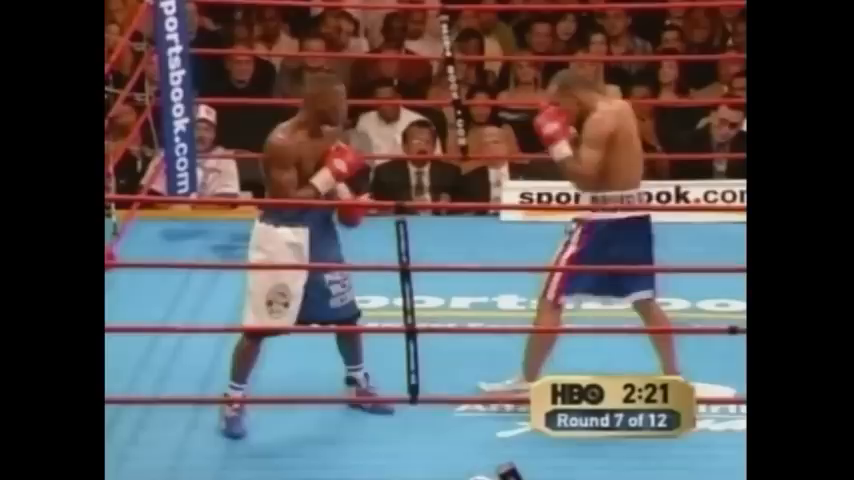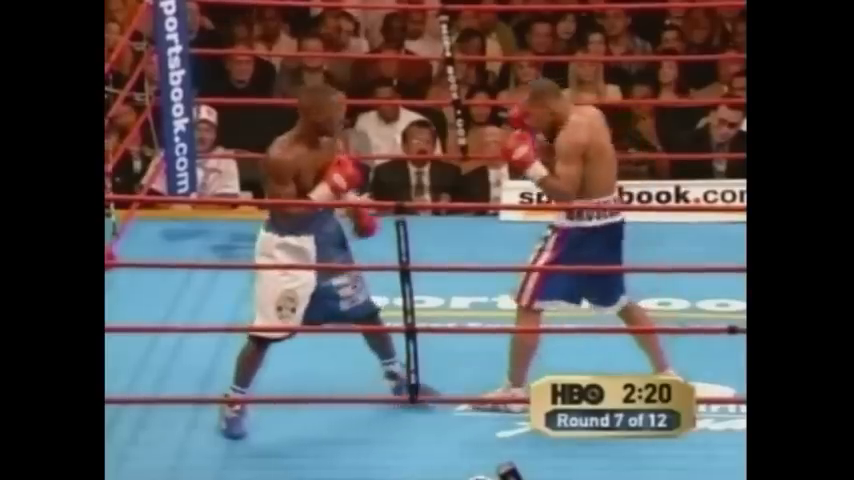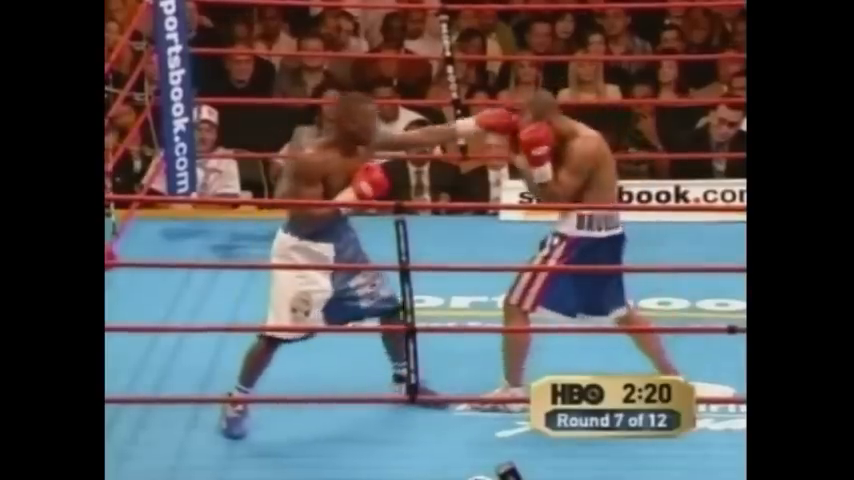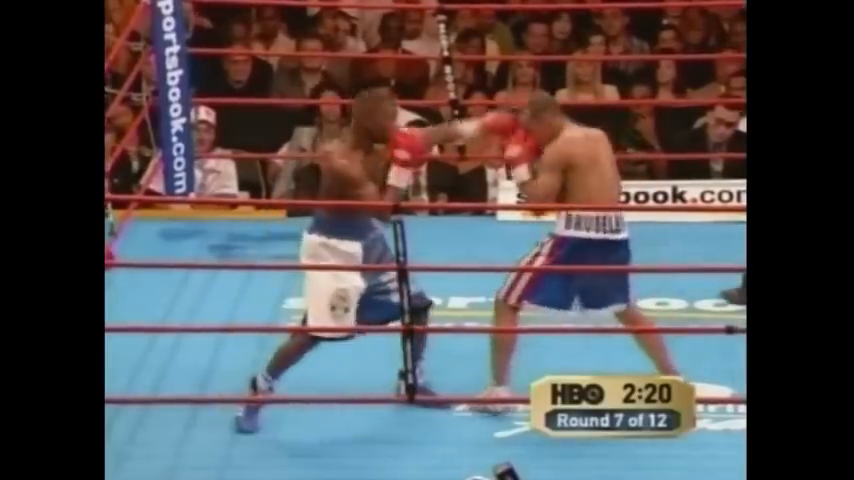
dt=0.3s
person 1, frame 1
left shoulder: (330, 134)
right shoulder: (281, 143)
right elbow: (285, 200)
left wrist: (344, 196)
right wrist: (329, 175)
left hip: (319, 230)
right hip: (281, 236)
left knee: (345, 313)
right knee: (260, 325)
left ankle: (358, 385)
right ankle: (233, 401)
person 1, frame 2
left shoulder: (328, 143)
right shoulder: (281, 156)
right elbow: (286, 213)
left wrist: (355, 205)
right wrist: (329, 189)
left hip: (326, 236)
right hip: (287, 246)
left knee: (365, 311)
right knee: (266, 331)
left ankle: (398, 378)
right ankle: (234, 403)
person 1, frame 3
left shoulder: (365, 146)
right shoulder: (311, 159)
left elbow: (419, 137)
right elbow: (307, 217)
left wrist: (475, 124)
right wrist: (352, 194)
left hip: (341, 242)
right hip: (303, 249)
left knee: (390, 308)
right knee: (276, 332)
left ankle: (404, 381)
right ankle: (236, 402)
person 1, frame 4
left shoulder: (378, 144)
right shoulder: (341, 163)
left elbow: (427, 136)
right elbow: (383, 209)
left wrist: (476, 127)
right wrist: (402, 166)
left hip: (366, 240)
right hip: (331, 248)
left knee: (417, 306)
right knee: (315, 330)
right ankle: (259, 391)
person 2, frame 1
left shoulder: (600, 120)
right shoulder: (621, 108)
left elbow: (585, 176)
left wrist: (557, 142)
right wrist: (569, 135)
left hip: (602, 220)
right hip: (633, 215)
left knee: (551, 301)
right knee: (644, 300)
left ankle: (525, 383)
right ankle: (673, 378)
person 2, frame 2
left shoulder: (570, 135)
right shoulder: (591, 114)
left elbow: (564, 191)
left wrist: (529, 164)
right wrist: (538, 141)
left hip: (578, 228)
right hip: (608, 222)
left knee: (527, 306)
right knee: (620, 303)
left ankle: (515, 390)
right ankle: (666, 374)
person 2, frame 3
left shoulder: (584, 146)
right shoulder: (570, 136)
left elbow: (559, 196)
right elbow: (541, 188)
left wrist: (539, 162)
right wrist: (528, 160)
left hip: (581, 237)
right hip: (606, 234)
left knee: (516, 307)
right knee: (620, 311)
left ankle: (513, 390)
right ankle: (673, 377)
person 2, frame 4
left shoulder: (560, 147)
right shoulder: (597, 137)
left elbow: (539, 201)
left wrist: (518, 167)
right wrist: (538, 163)
left hip: (575, 238)
right hip: (613, 236)
left knee: (506, 303)
right knee: (625, 310)
left ankle: (498, 389)
right ankle: (672, 379)
